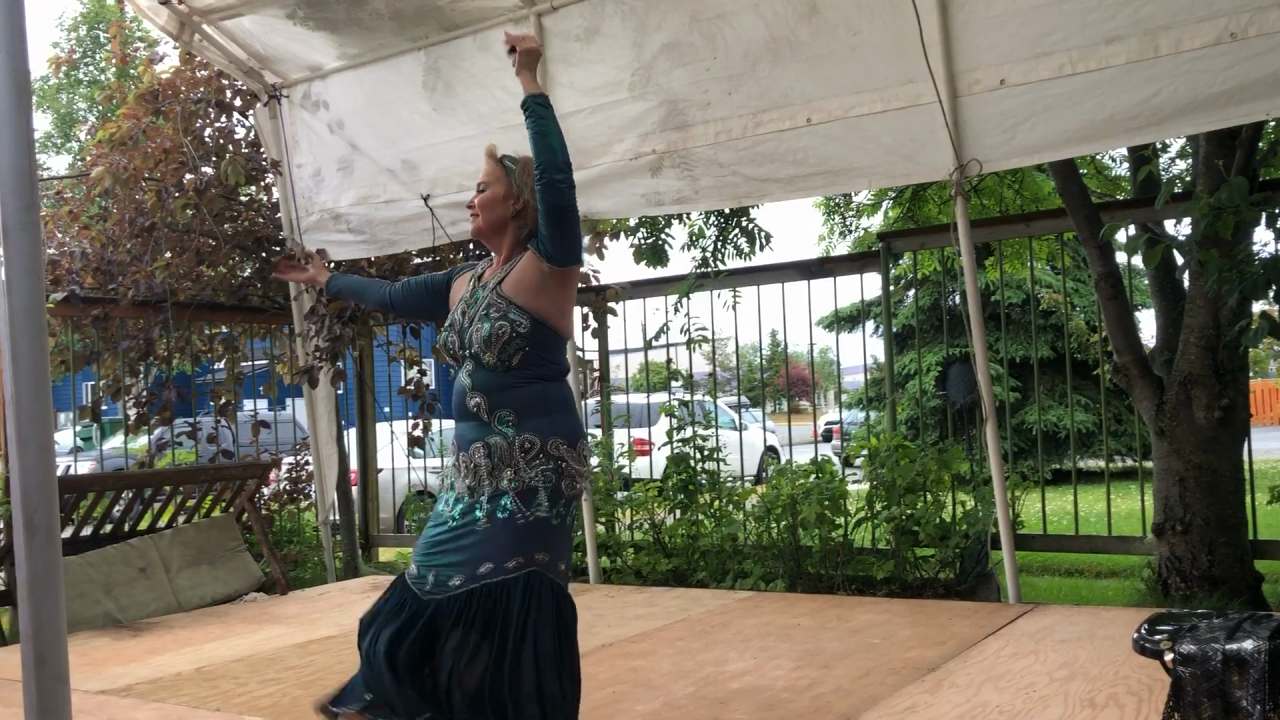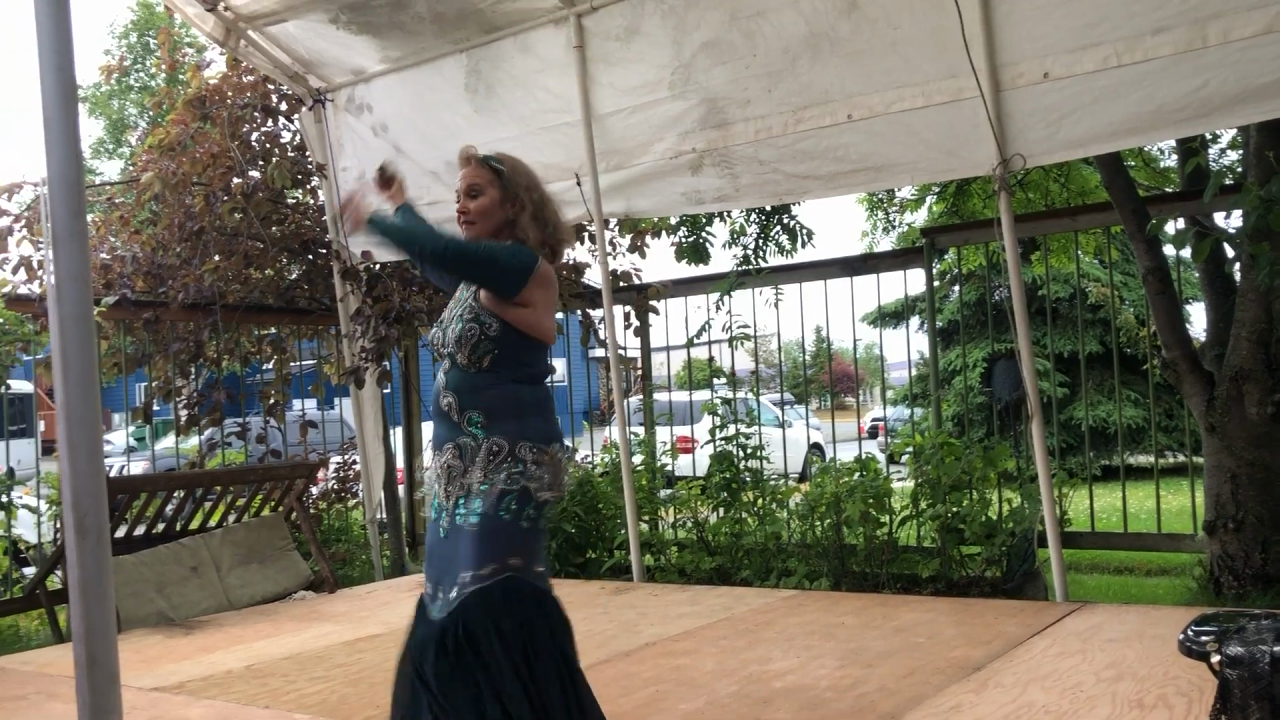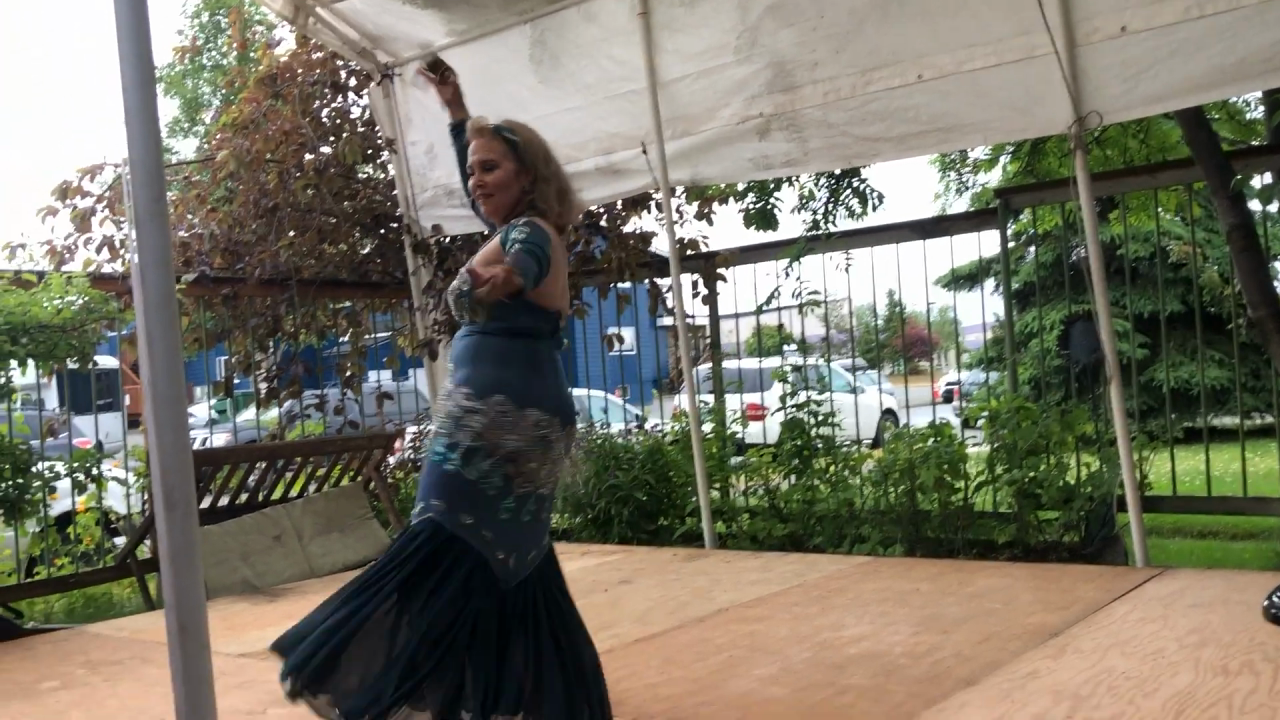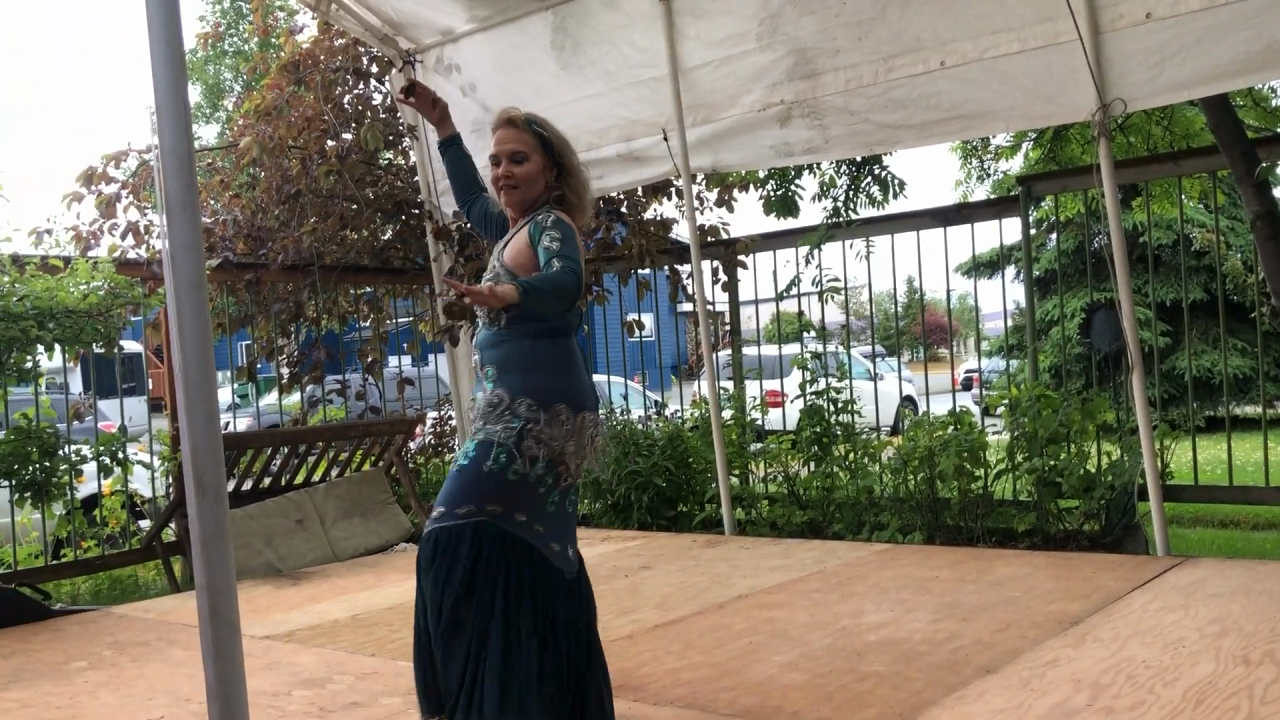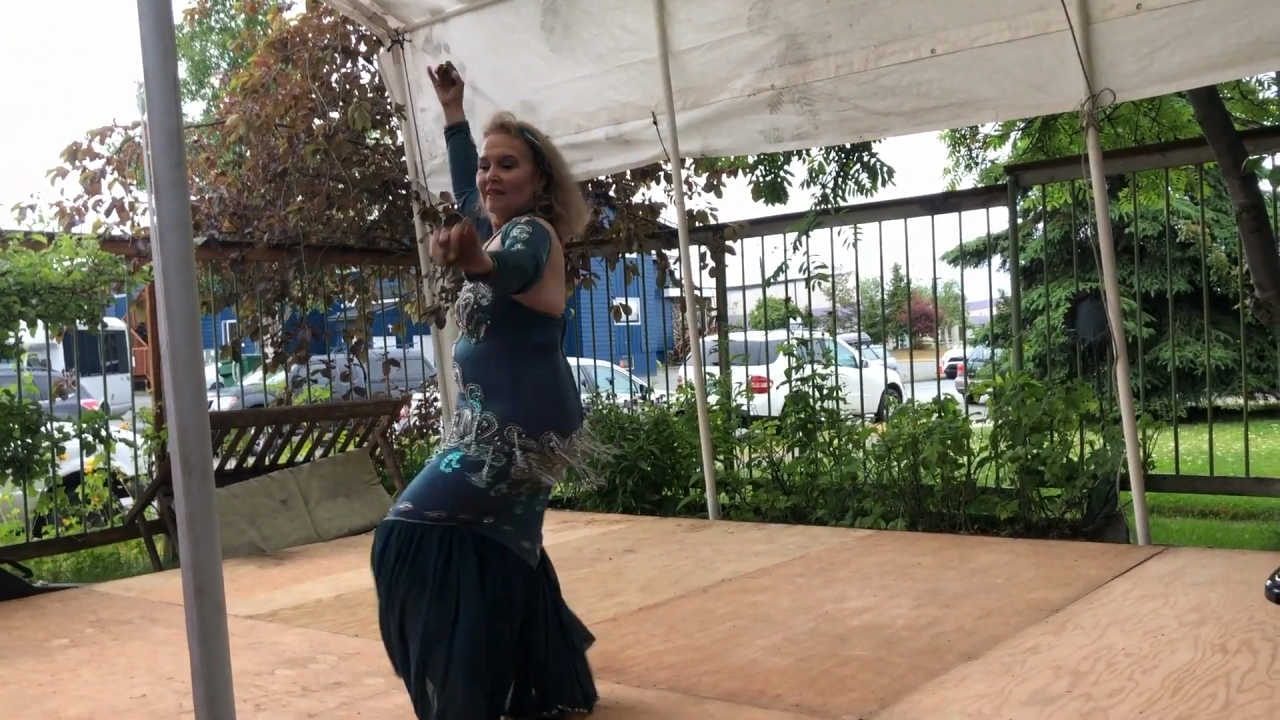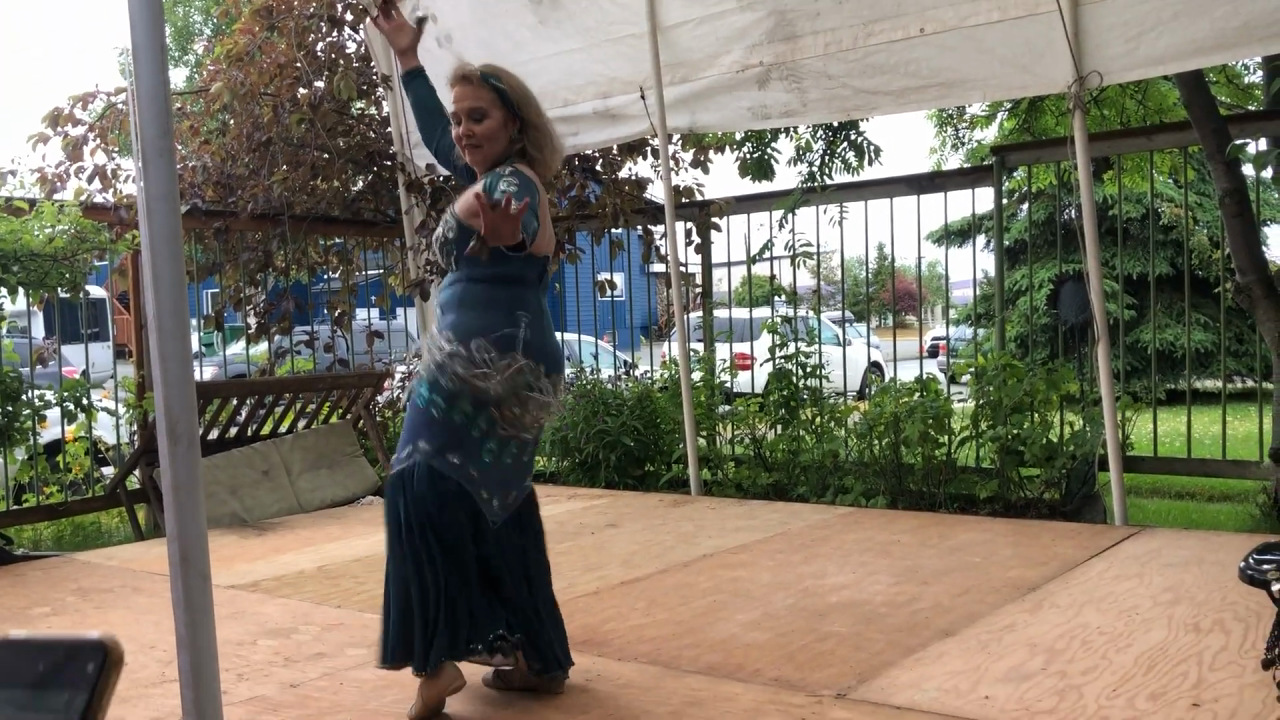
dt=0.7s
person 1, frame 1
left shoulder: (548, 266)
right shoulder: (465, 283)
left elbow: (557, 179)
right elbow: (392, 296)
left wrist: (530, 84)
right wrist: (326, 279)
left hip: (535, 466)
right hip: (478, 469)
left knee: (517, 606)
right knee: (430, 599)
person 1, frame 2
left shoulder: (516, 264)
right shoulder: (478, 274)
left elbow: (437, 252)
right elbow: (440, 261)
left wrist: (372, 217)
right wrist: (400, 204)
left hip: (509, 466)
right hip: (466, 469)
left knee: (504, 604)
right knee: (449, 606)
person 1, frame 3
left shoulder: (527, 233)
right shoulder: (526, 229)
left elbow: (525, 266)
right elbow: (481, 195)
left wrist: (506, 280)
right wrist: (456, 111)
left hip: (493, 416)
right hip: (537, 423)
left knee: (443, 554)
right knee: (518, 565)
person 1, frame 4
left shoulder: (553, 224)
right shoulder: (519, 226)
left elbow: (564, 283)
right elbow: (471, 198)
left wrist: (507, 294)
right wrist: (441, 125)
left hip: (526, 415)
right hip: (551, 415)
left knee: (469, 550)
right knee: (541, 561)
person 1, frame 5
left shoulder: (531, 233)
right shoulder: (513, 230)
left elbow: (514, 268)
right elbow: (465, 194)
left wrist: (476, 262)
right wrist: (453, 110)
left hip: (508, 433)
right hip: (529, 429)
left knee: (414, 541)
right knee: (495, 558)
person 1, frame 6
left shoulder: (511, 181)
right shoulder: (498, 179)
left elbow: (521, 220)
right elbow: (437, 140)
left wrist: (506, 228)
right wrist: (405, 59)
left hip: (478, 365)
right hip: (524, 371)
left knee: (427, 502)
right knee: (494, 510)
left ankle: (437, 658)
right ankle: (535, 657)
